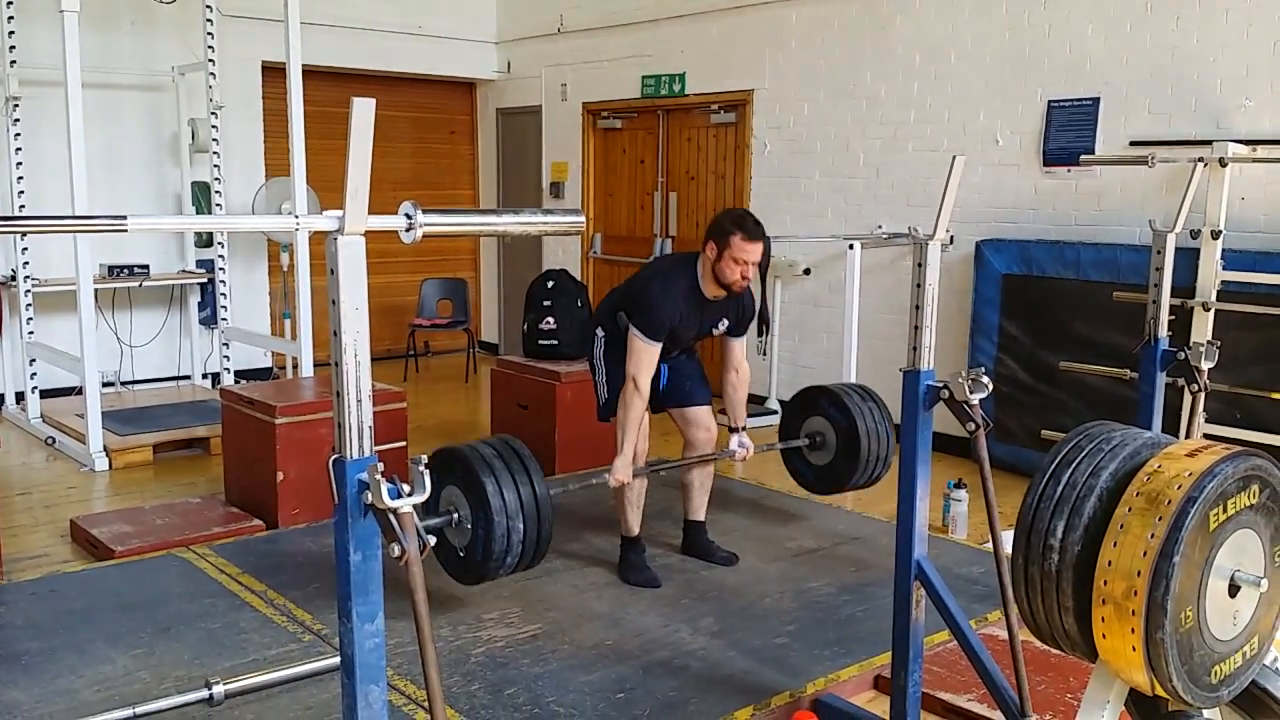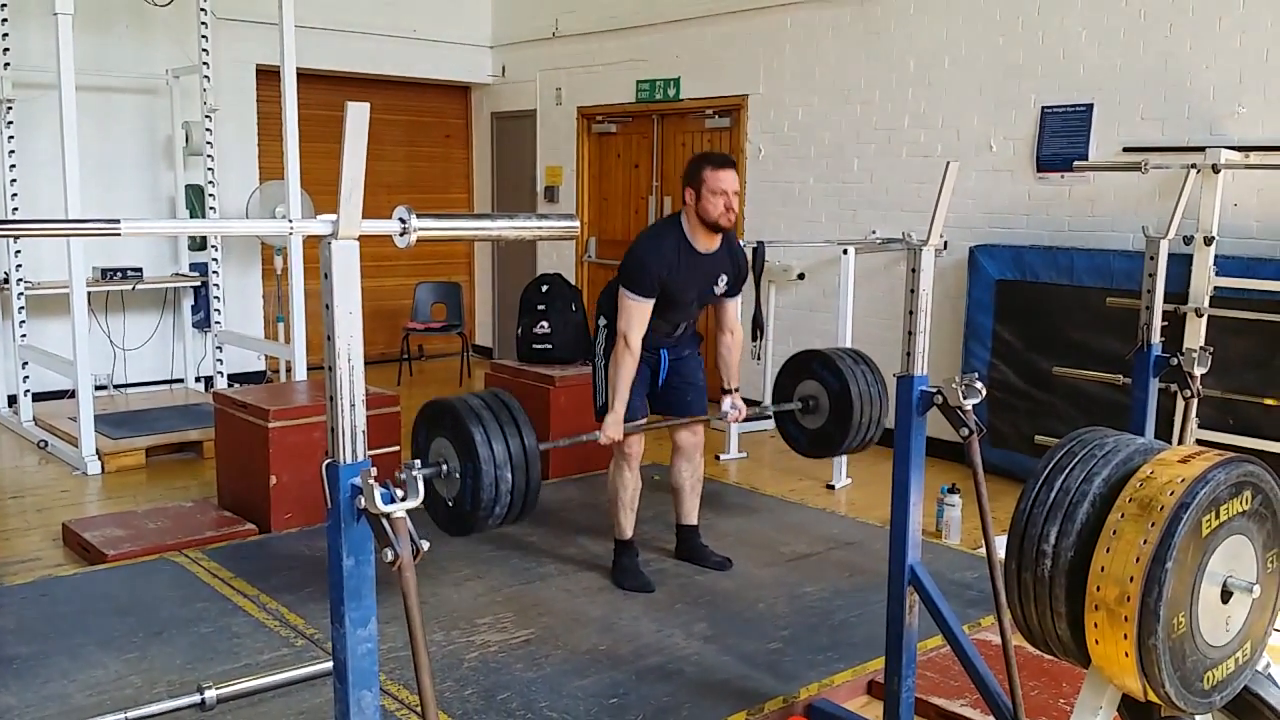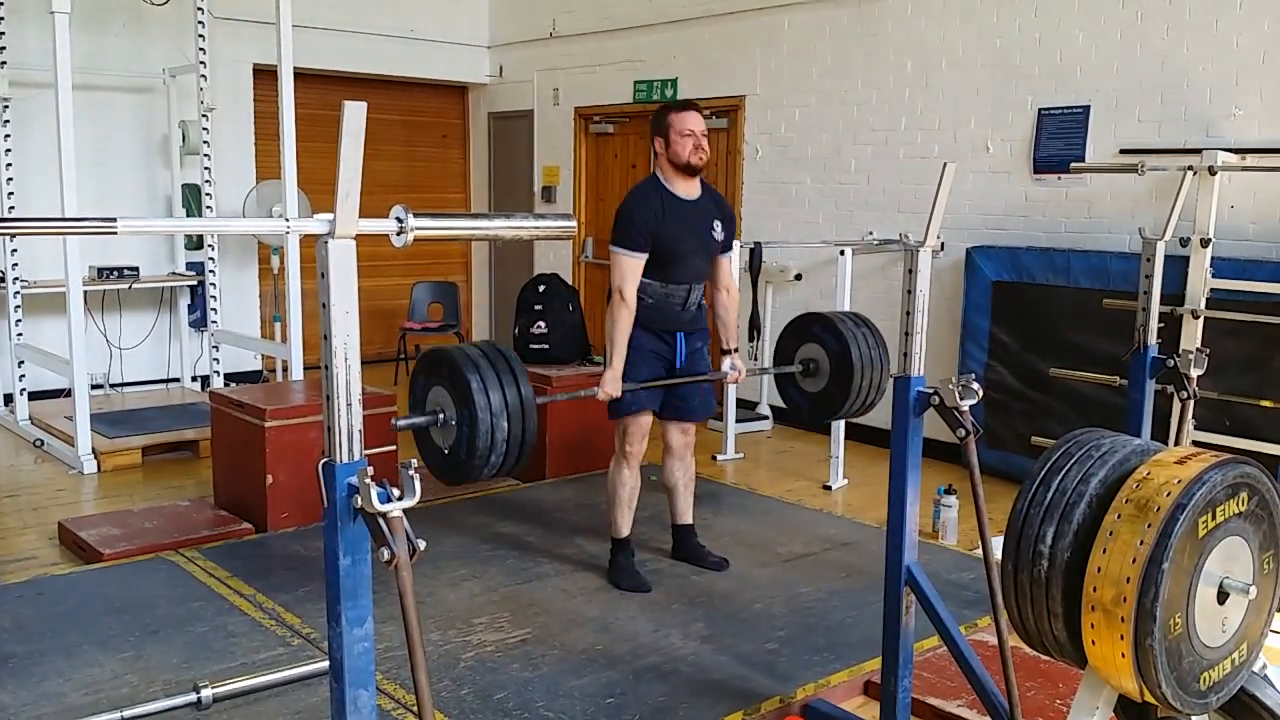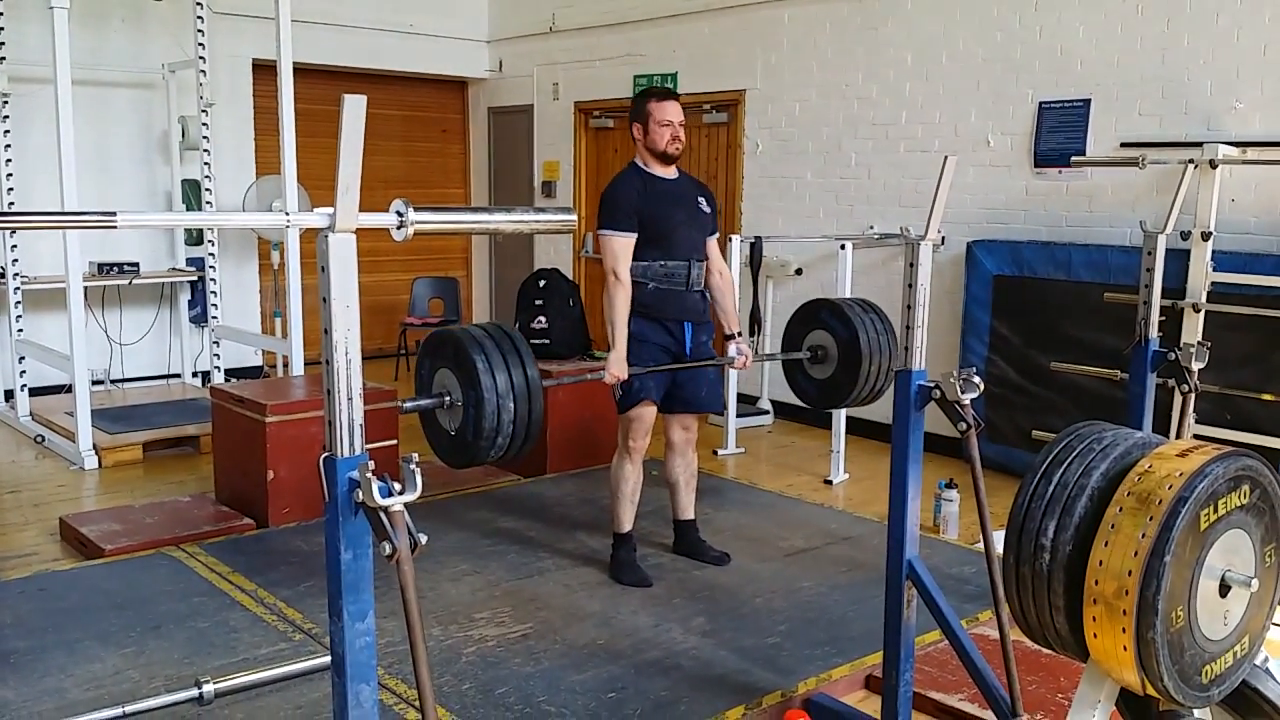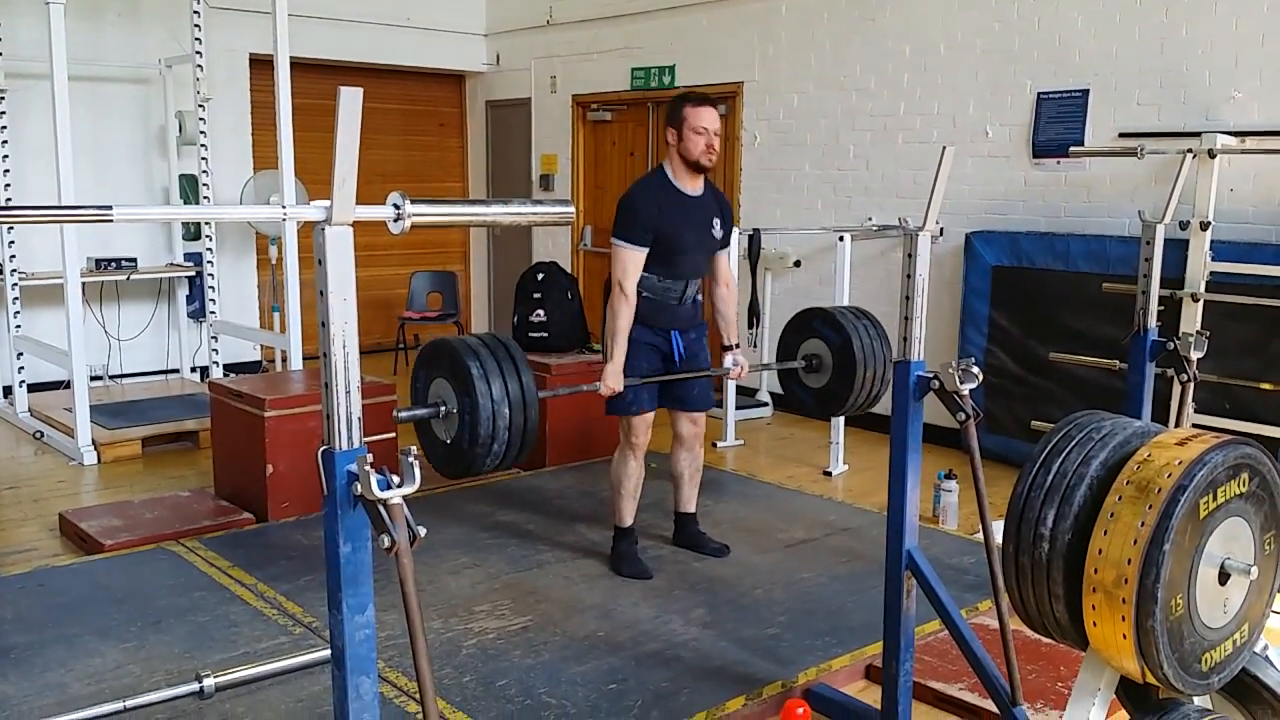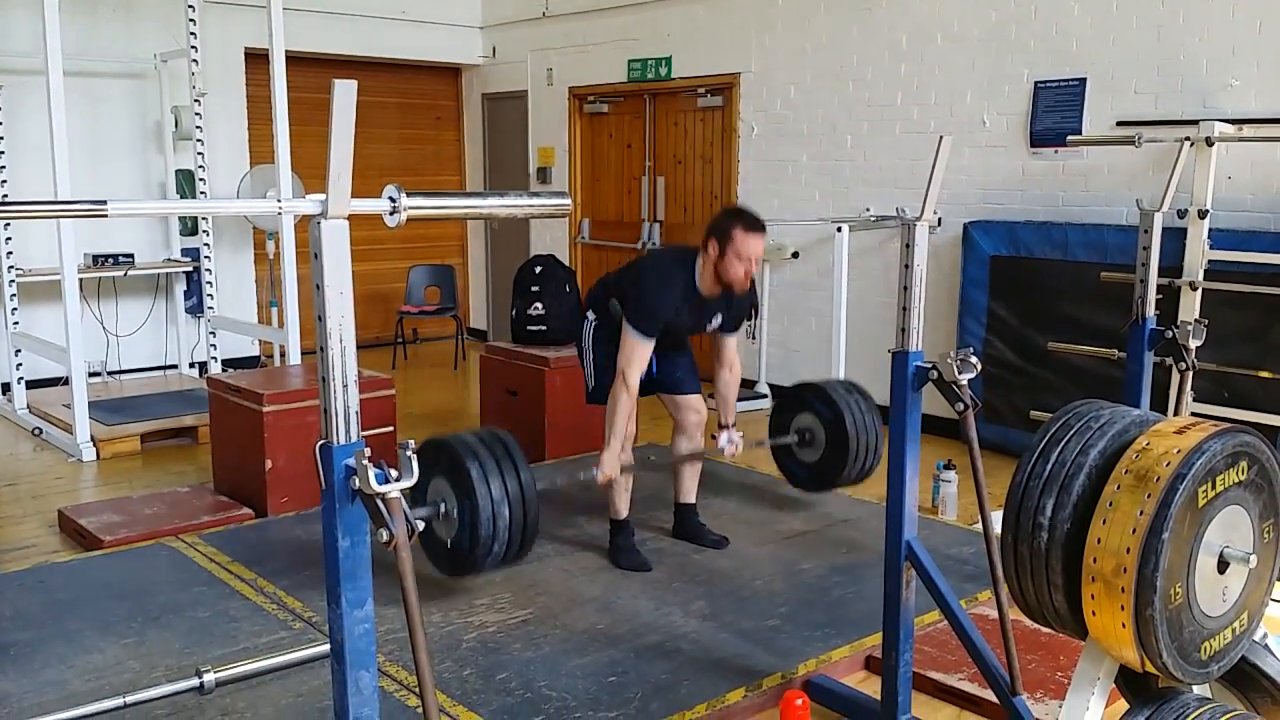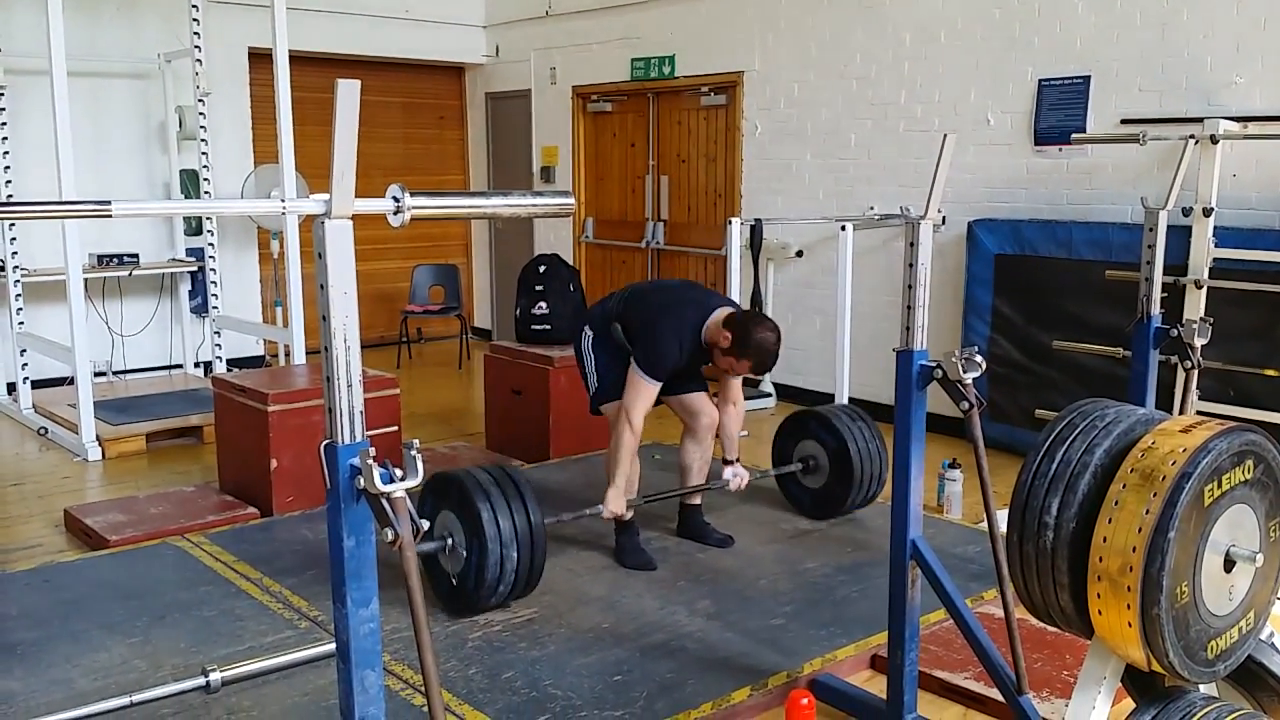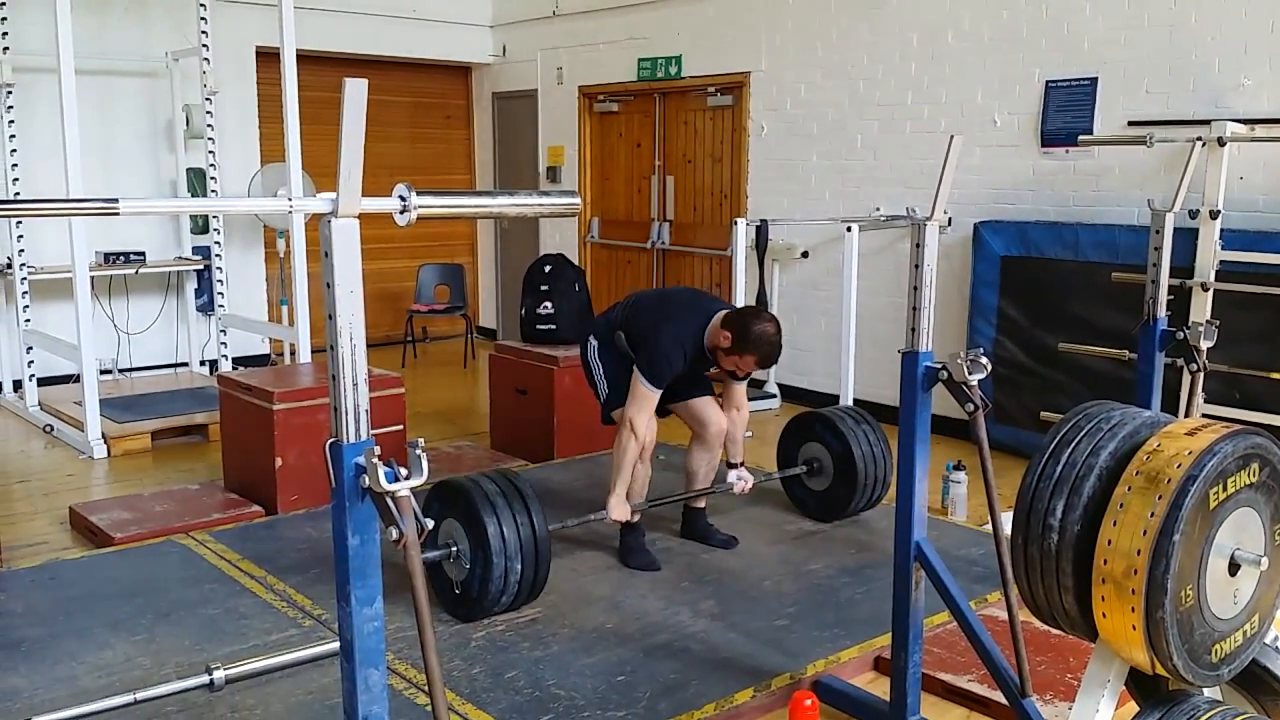
dt=0.3s
person 1, frame 1
left shoulder: (740, 301)
right shoulder: (664, 291)
left elbow: (736, 367)
right elbow: (638, 380)
left wrist: (738, 429)
right wrist: (623, 456)
left hip: (674, 348)
right hip: (619, 343)
left knee: (704, 433)
right knee: (638, 445)
left ankle: (695, 535)
right ankle: (631, 550)
person 1, frame 2
left shoulder: (732, 256)
right shoulder: (655, 250)
left elbow: (729, 329)
right elbow: (630, 338)
left wrist: (731, 392)
right wrist: (615, 413)
left hip: (679, 341)
right hip: (626, 338)
left knee: (691, 440)
right knee: (631, 446)
left ankle: (688, 539)
right ankle: (625, 553)
person 1, frame 3
left shoulder: (718, 208)
right shoulder: (642, 205)
left elbow: (725, 286)
right elbow: (623, 292)
left wrist: (730, 351)
right wrist: (614, 368)
left hip: (690, 335)
right hip: (641, 334)
left knee: (682, 441)
right knee: (633, 445)
left ankle: (685, 538)
right ankle: (621, 553)
person 1, frame 4
left shoulder: (698, 192)
right shoulder: (626, 190)
left elbow: (716, 269)
right elbow: (617, 274)
left wrist: (734, 333)
right wrist: (618, 349)
left hip: (695, 330)
right hip: (645, 330)
left knee: (684, 437)
right knee: (636, 439)
left ankle: (686, 533)
right ankle: (622, 548)
person 1, frame 5
left shoulder: (717, 205)
right shoulder: (645, 199)
left elbow: (723, 281)
right elbow: (624, 286)
left wrist: (731, 345)
right wrist: (615, 360)
left hip: (688, 328)
right hip: (639, 330)
left knee: (692, 431)
right knee: (637, 436)
left ankle: (687, 526)
right ankle: (623, 540)
person 1, frame 6
left shoulder: (739, 297)
right shoulder: (662, 285)
left elbow: (727, 364)
right elbow: (628, 376)
left wrist: (728, 426)
right wrist: (611, 452)
left hip: (665, 336)
right hip: (608, 322)
left knee: (693, 417)
right knee: (625, 425)
left ankle: (686, 518)
right ankle: (621, 534)
person 1, frame 7
left shoulder: (737, 328)
right shoulder: (671, 335)
left elbow: (731, 401)
right elbow: (632, 414)
left wrist: (731, 462)
right wrist: (616, 490)
left hip: (647, 341)
right hip: (605, 337)
left knee: (705, 417)
right knee: (630, 430)
left ankle: (690, 516)
right ankle: (626, 531)
person 1, frame 8
left shoulder: (742, 342)
right shoulder: (672, 341)
left elbow: (736, 407)
right elbow: (635, 422)
left wrist: (736, 465)
right wrist: (617, 496)
right hip: (611, 349)
left knee: (714, 425)
right knee: (645, 435)
left ankle: (694, 518)
right ankle: (631, 533)
